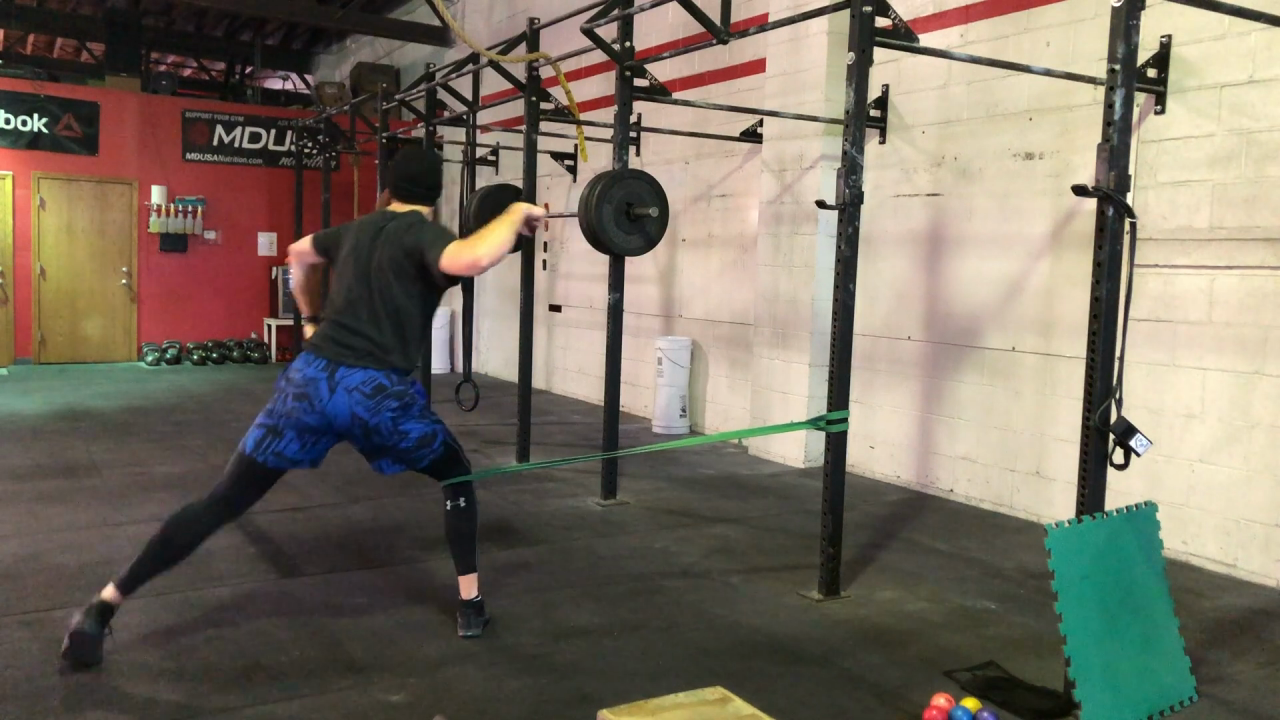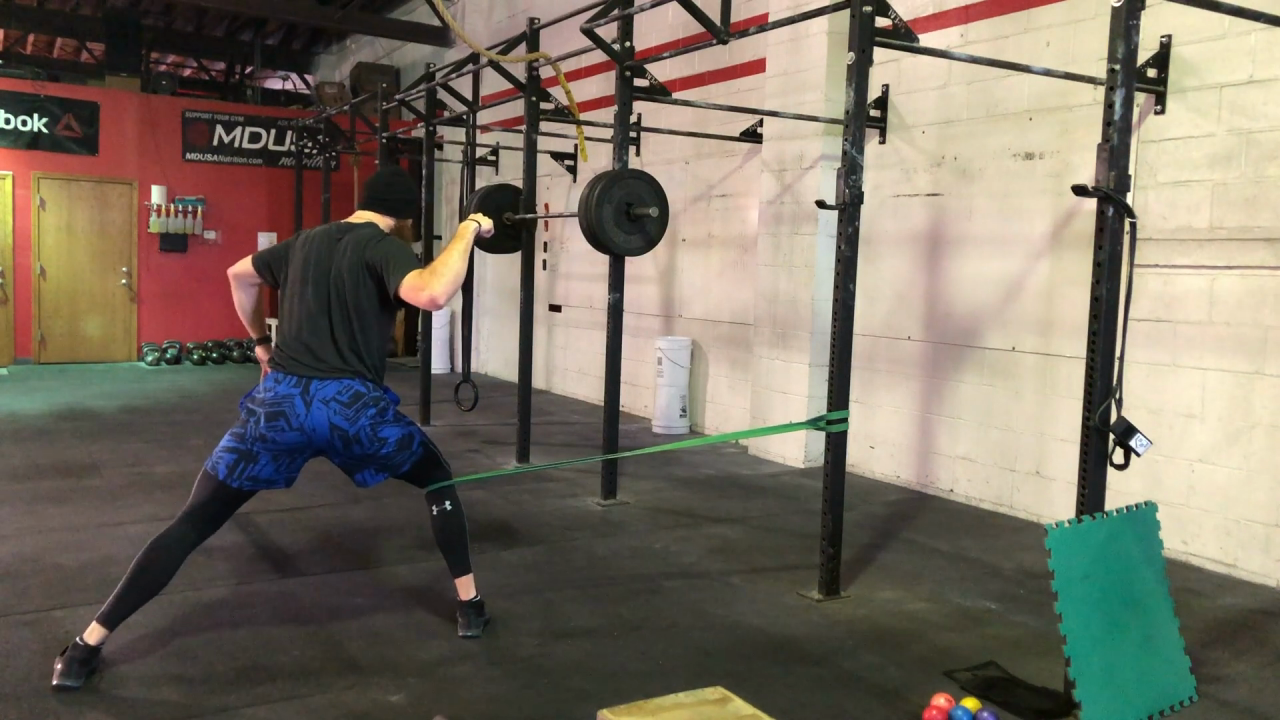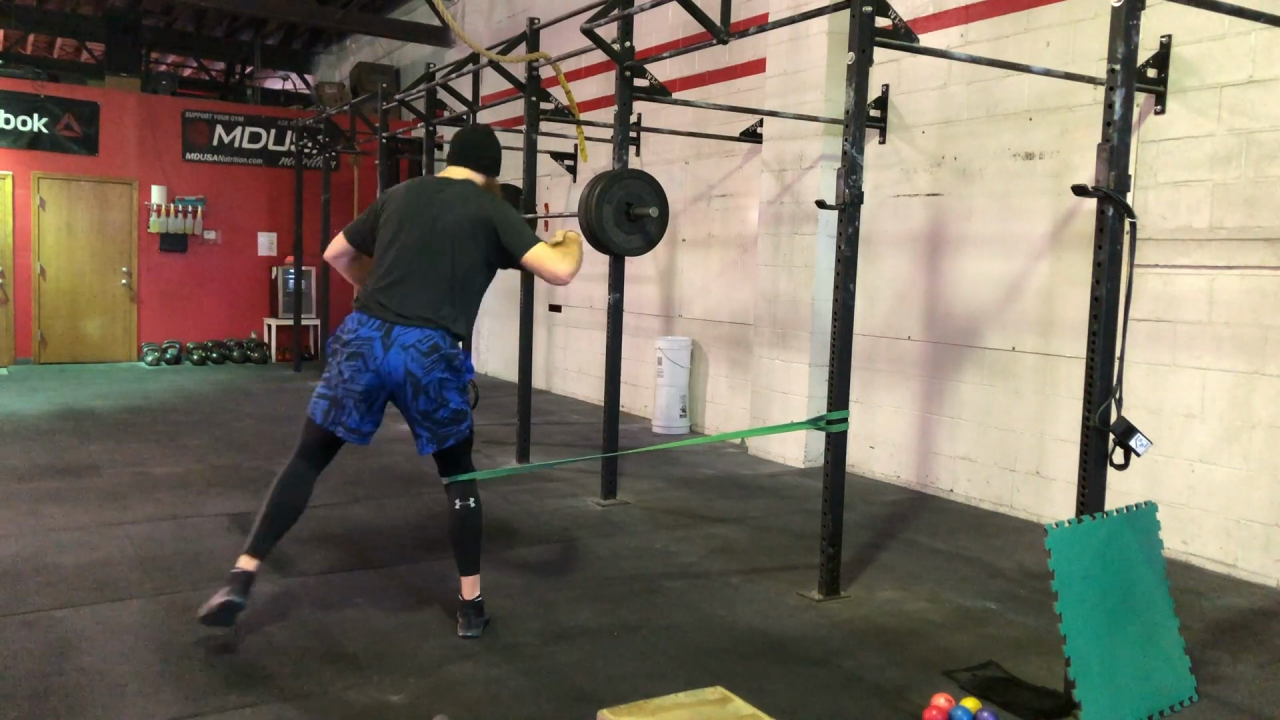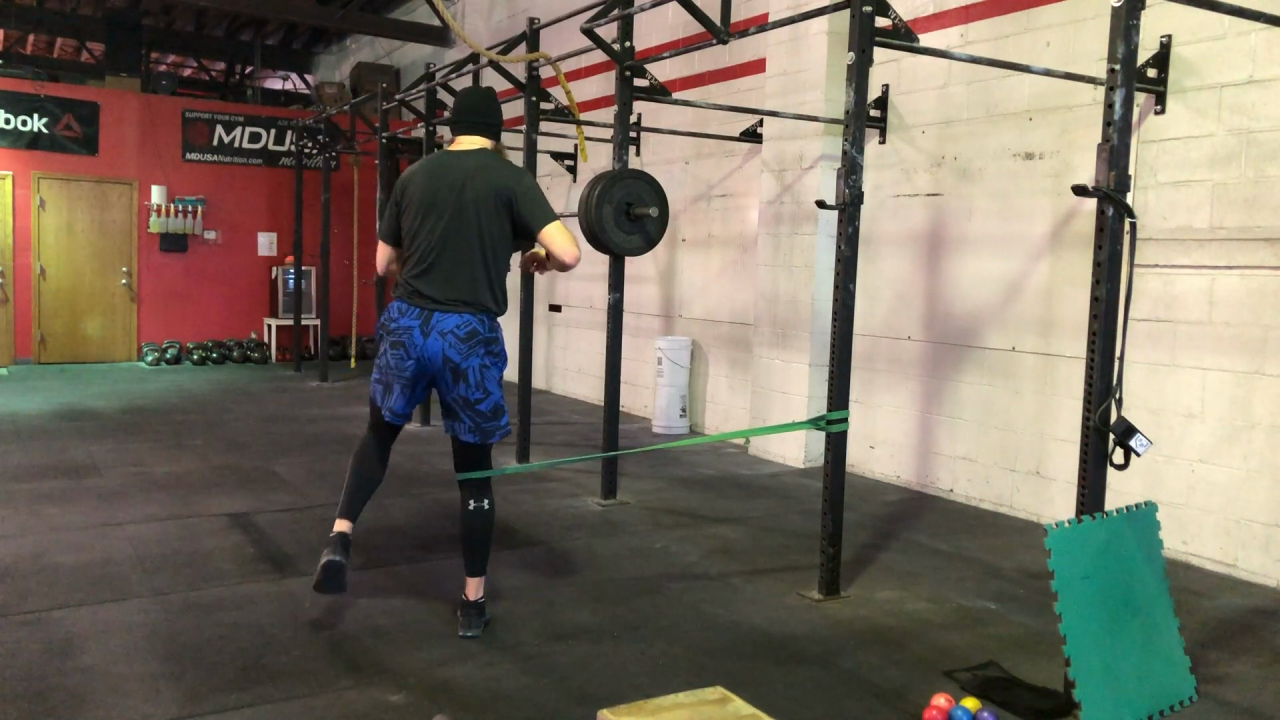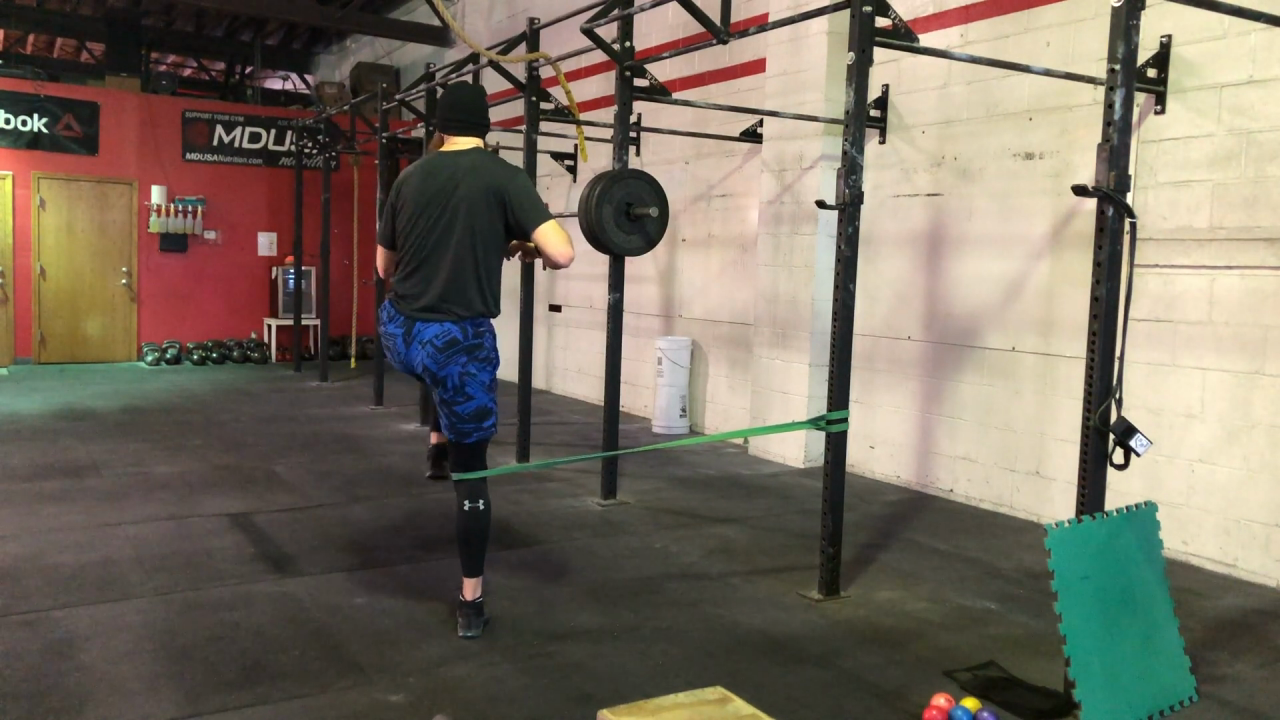
dt=0.7s
person 1, frame 1
left shoulder: (357, 229)
right shoulder: (425, 235)
left elbow: (298, 255)
right elbow: (471, 260)
right wrist: (517, 215)
left hip: (311, 381)
right hip: (380, 395)
left knee: (220, 502)
right knee: (457, 478)
left ankle: (101, 608)
right ankle: (470, 608)
person 1, frame 2
left shoulder: (306, 242)
right shoulder: (383, 248)
left elbow: (239, 275)
right elbow: (432, 293)
left wrist: (262, 341)
right wrist: (466, 233)
left hip: (279, 399)
right hip: (350, 404)
left knee: (193, 522)
right knee: (437, 478)
left ankle: (86, 646)
right ankle: (470, 607)
person 1, frame 3
left shoulder: (400, 195)
right shoulder: (492, 209)
left elbow: (335, 254)
right elbow: (559, 271)
right wrist: (571, 242)
left hip: (362, 337)
right hip: (430, 353)
left knee: (308, 460)
right knee: (458, 473)
left ankle: (241, 578)
right ankle: (471, 605)
person 1, frame 4
left shoulder: (414, 176)
right shoulder: (510, 179)
left elbow: (383, 264)
right elbow: (569, 254)
right wrist: (542, 260)
left hip: (405, 324)
right hip: (469, 335)
left knee: (379, 434)
right knee: (474, 470)
left ankle: (338, 542)
right ankle: (472, 604)
person 1, frame 5
left shoulder: (410, 177)
right shoulder: (504, 177)
left elbow: (384, 265)
right elbow: (561, 254)
right wrist: (525, 248)
left hip: (398, 330)
right hip: (457, 339)
right knee: (471, 471)
left ankle: (439, 444)
right ankle: (471, 603)
